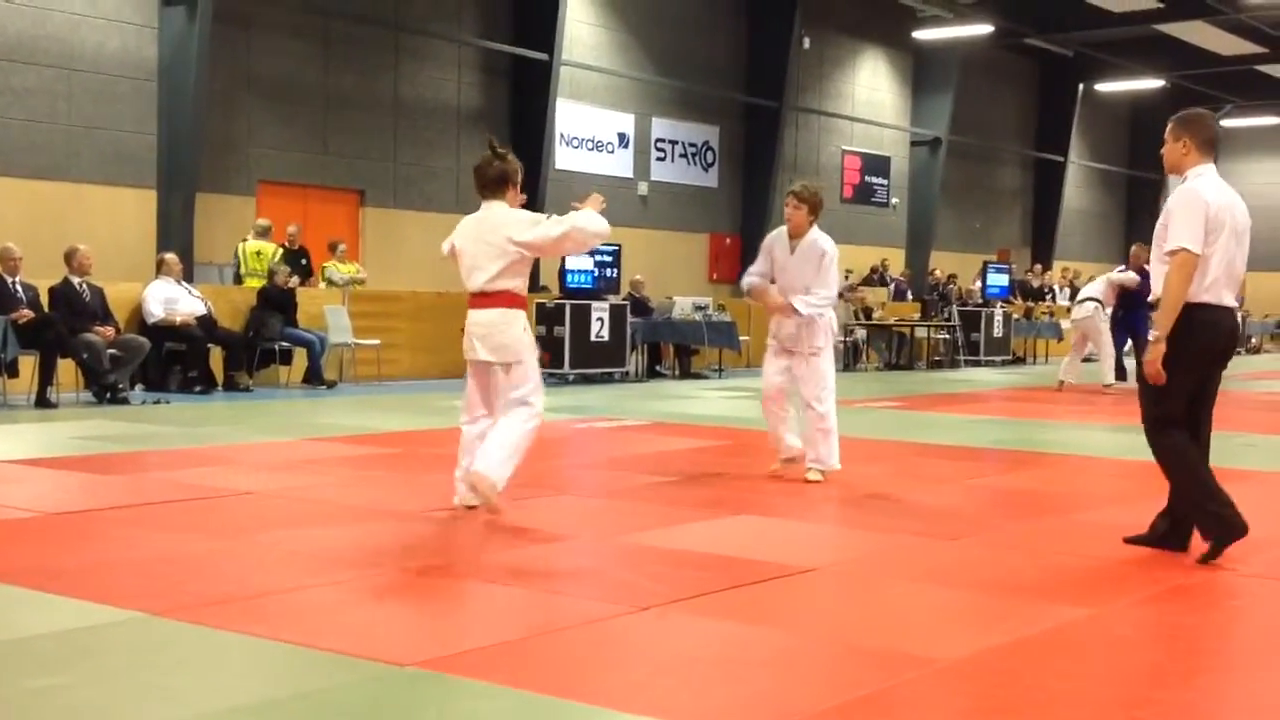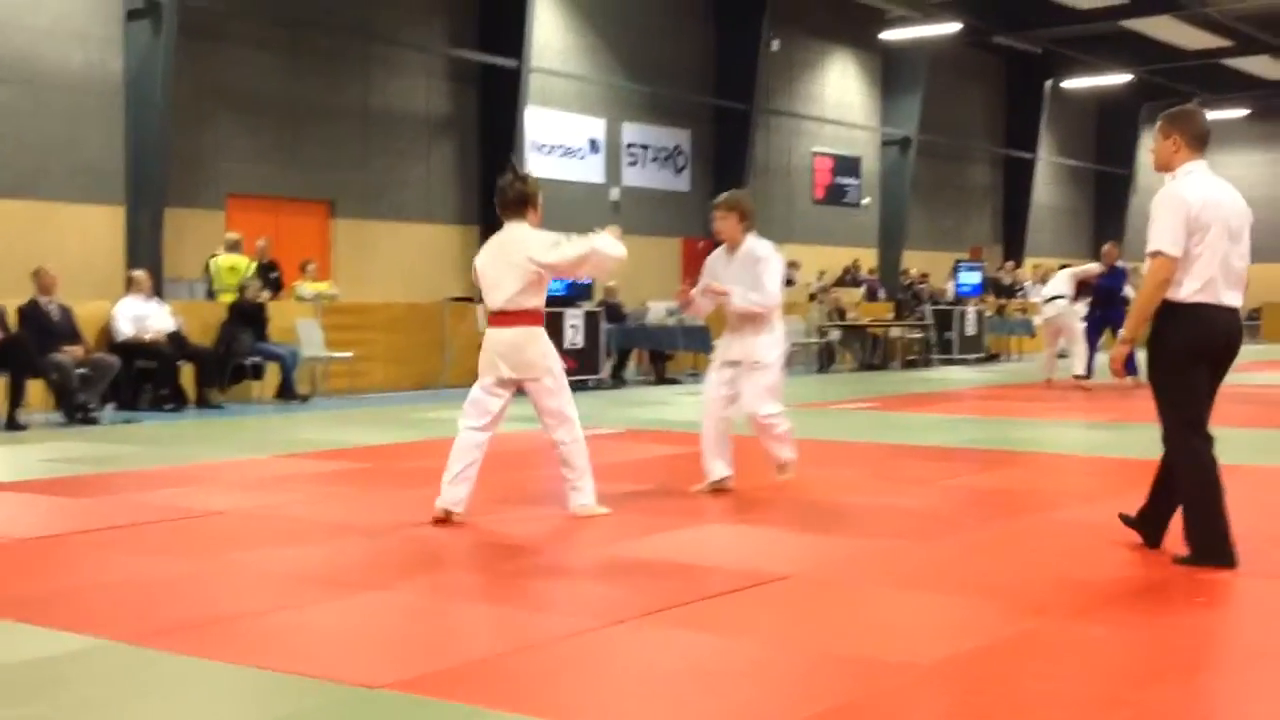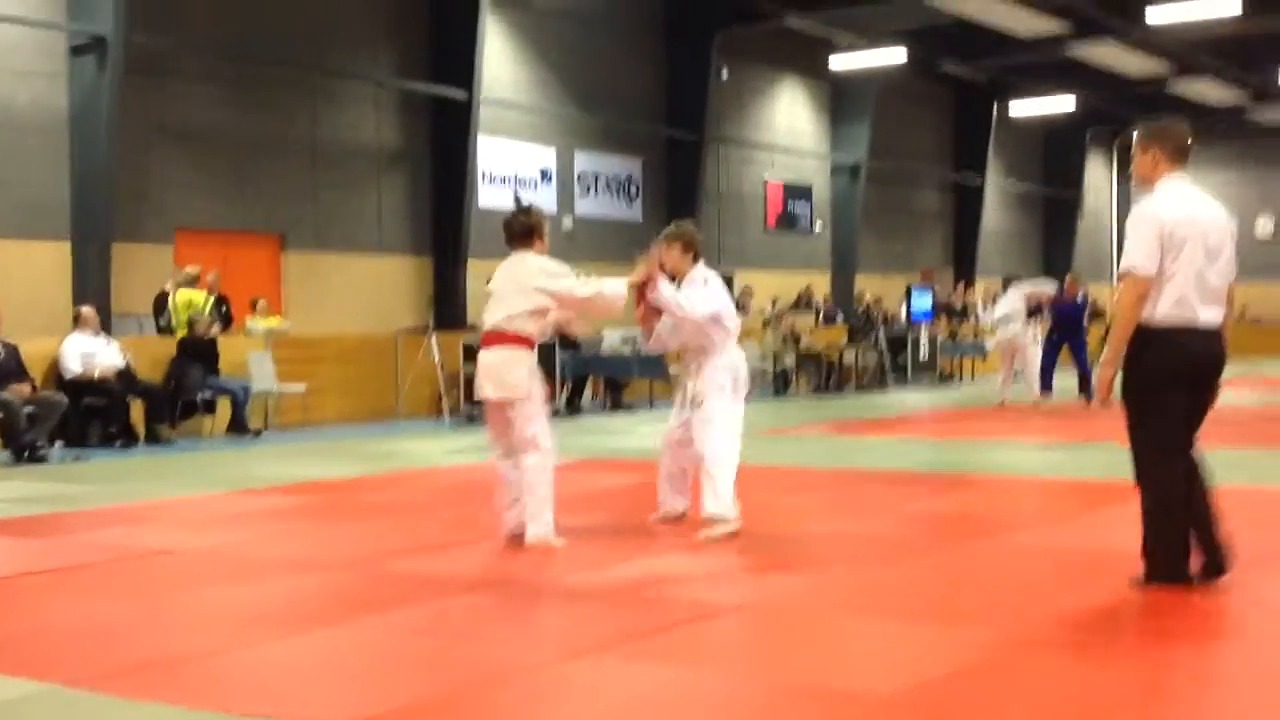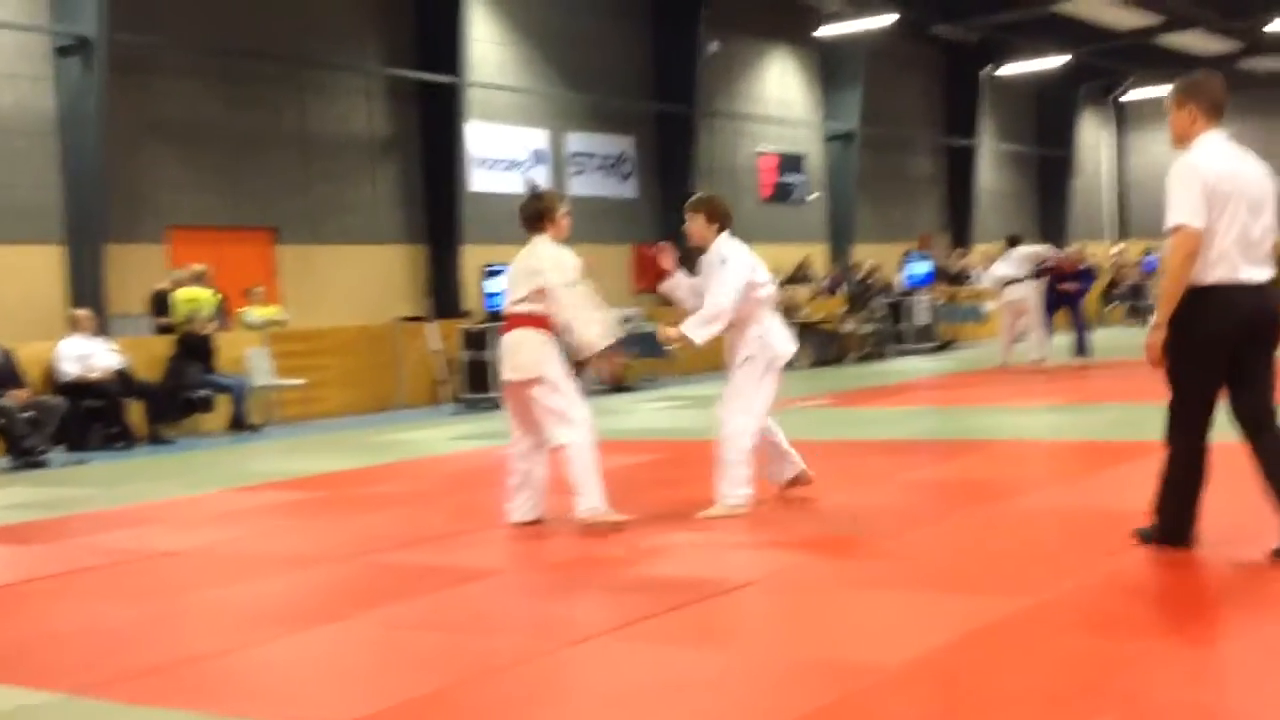
dt=0.3s
person 1, frame 1
left shoulder: (1190, 194)
right shoulder: (1232, 199)
left elbow: (1183, 269)
right elbow: (1233, 275)
left wrist: (1156, 337)
left hip: (1190, 322)
right hip: (1222, 322)
left knee: (1167, 428)
right knee: (1189, 428)
left ankle: (1221, 522)
right ankle: (1173, 529)
person 1, frame 2
left shoulder: (1176, 194)
right shoulder: (1232, 197)
left elbow: (1161, 273)
right elbow: (1240, 271)
left wrist: (1125, 337)
left hip: (1184, 322)
right hip: (1225, 323)
left knee: (1187, 435)
right knee: (1185, 429)
left ankle: (1212, 545)
right ankle: (1152, 520)
person 1, frame 3
left shoulder: (1151, 211)
right shoulder: (1217, 212)
left elbow: (1136, 291)
right elbow: (1226, 289)
left wrist: (1110, 359)
left hip: (1161, 343)
right hip: (1207, 343)
left knee: (1156, 458)
right knee: (1179, 450)
left ankle: (1168, 564)
right ankle: (1210, 552)
person 1, frame 4
left shoulder: (1192, 166)
left elbow: (1185, 247)
left wrist: (1159, 322)
left hip: (1210, 304)
left knee: (1189, 420)
left ankle: (1172, 525)
person 2, frame 1
left shoulder: (466, 226)
right shoulder: (520, 223)
left elbow: (450, 249)
right elbow: (585, 230)
right wrist: (590, 210)
left hip: (477, 319)
right hip: (507, 321)
left knee: (477, 411)
right knee: (524, 408)
left ankle: (466, 492)
right ankle: (486, 473)
person 2, frame 2
left shoulder: (489, 248)
right shoulder: (540, 243)
right elbow: (603, 254)
right wrist: (607, 237)
left hip: (496, 337)
right hip: (529, 338)
left knee: (476, 422)
right knee: (562, 421)
left ankle: (449, 502)
right ankle: (582, 500)
person 2, frame 3
left shoulder: (503, 273)
right shoulder: (543, 269)
right elbow: (591, 294)
right wrist: (628, 282)
left hip: (491, 358)
right hip: (515, 361)
left knee: (508, 448)
right knee: (535, 447)
left ankle: (515, 523)
right ankle: (538, 531)
person 2, frame 4
left shoulder: (528, 255)
right shoulder: (555, 255)
right elbow: (572, 305)
right wrist: (599, 348)
left hip: (516, 343)
right hip: (533, 343)
left knee: (529, 432)
right knee: (574, 423)
left ankle: (523, 509)
right ankle: (591, 506)
person 3, frame 1
left shoulder: (824, 246)
right shoulder: (774, 240)
left elbow: (827, 294)
right elbow: (758, 273)
left wrist: (791, 305)
right wrist: (757, 289)
left hip: (814, 325)
right hip: (783, 323)
left knee: (816, 396)
right knee: (772, 390)
left ankle: (820, 463)
right ankle: (790, 449)
person 3, frame 2
left shoulder: (764, 252)
right shoulder: (716, 259)
left elbow: (768, 299)
right elbow: (704, 302)
left wrist: (728, 295)
right wrist: (689, 300)
left hip: (762, 336)
right hip: (731, 337)
left knee: (759, 407)
right knee: (713, 404)
left ankle: (784, 454)
right ankle: (718, 474)
person 3, frame 3
left shoulder: (705, 282)
right shoulder: (682, 287)
left elbow: (692, 313)
right elbow: (670, 341)
left wrist: (659, 288)
right wrist: (650, 326)
left hip: (722, 368)
right hip: (697, 369)
left knee: (711, 441)
right knee: (675, 439)
left ankle: (722, 517)
right ankle: (674, 505)
person 3, frame 4
left shoulder: (731, 255)
right shoulder: (714, 256)
left elbow: (721, 304)
right elbow: (699, 300)
left wrist: (684, 333)
right wrist: (673, 274)
left hip: (760, 339)
right hip: (750, 339)
left knee: (735, 417)
right knee: (751, 415)
left ankle: (733, 499)
right ankle: (790, 471)
